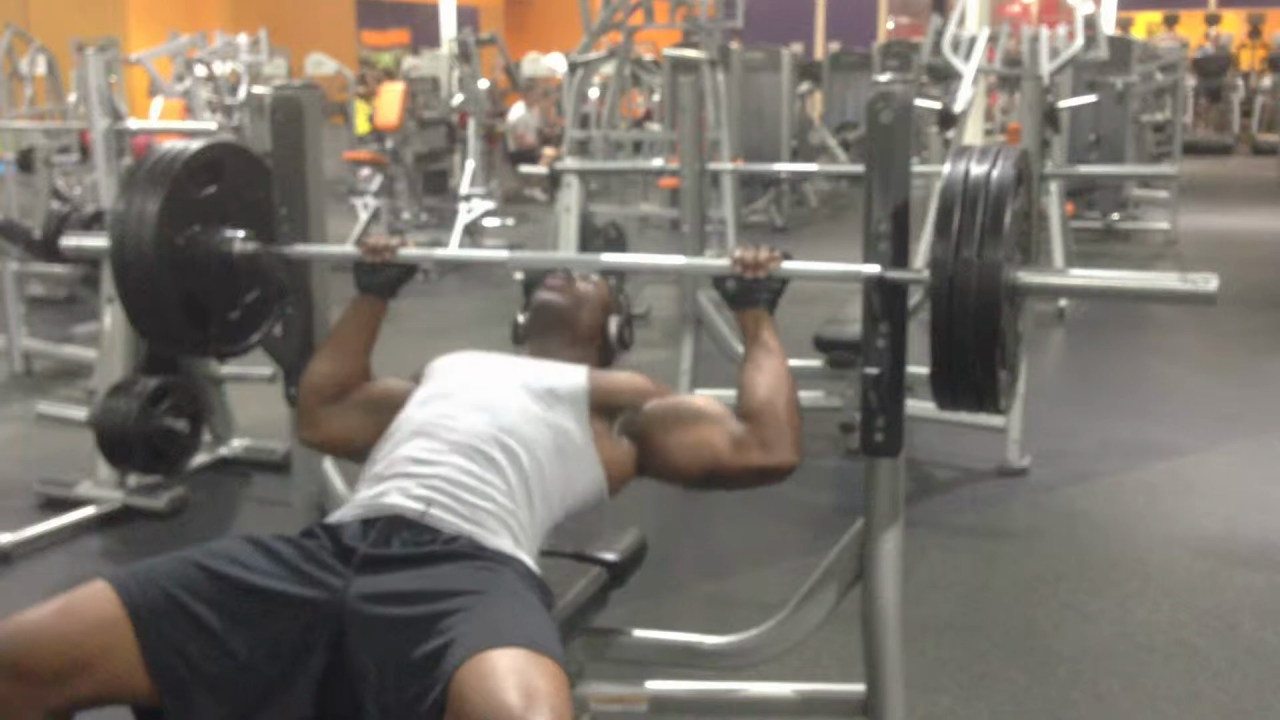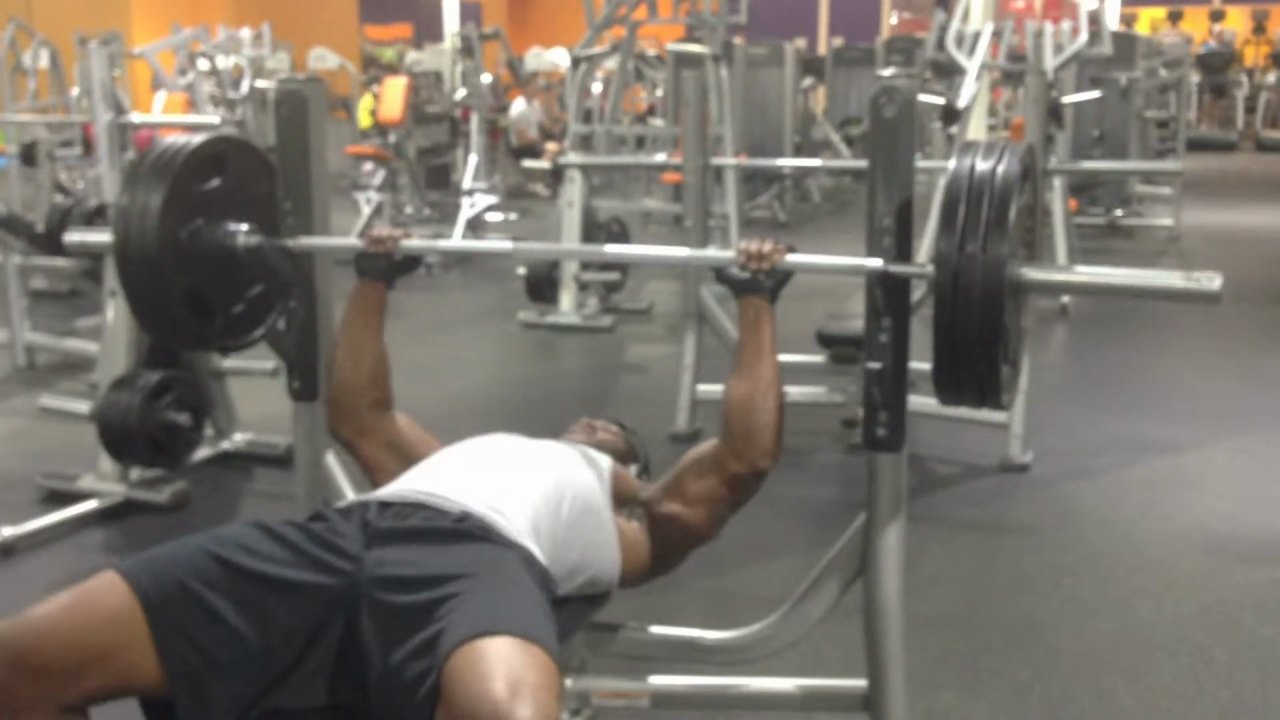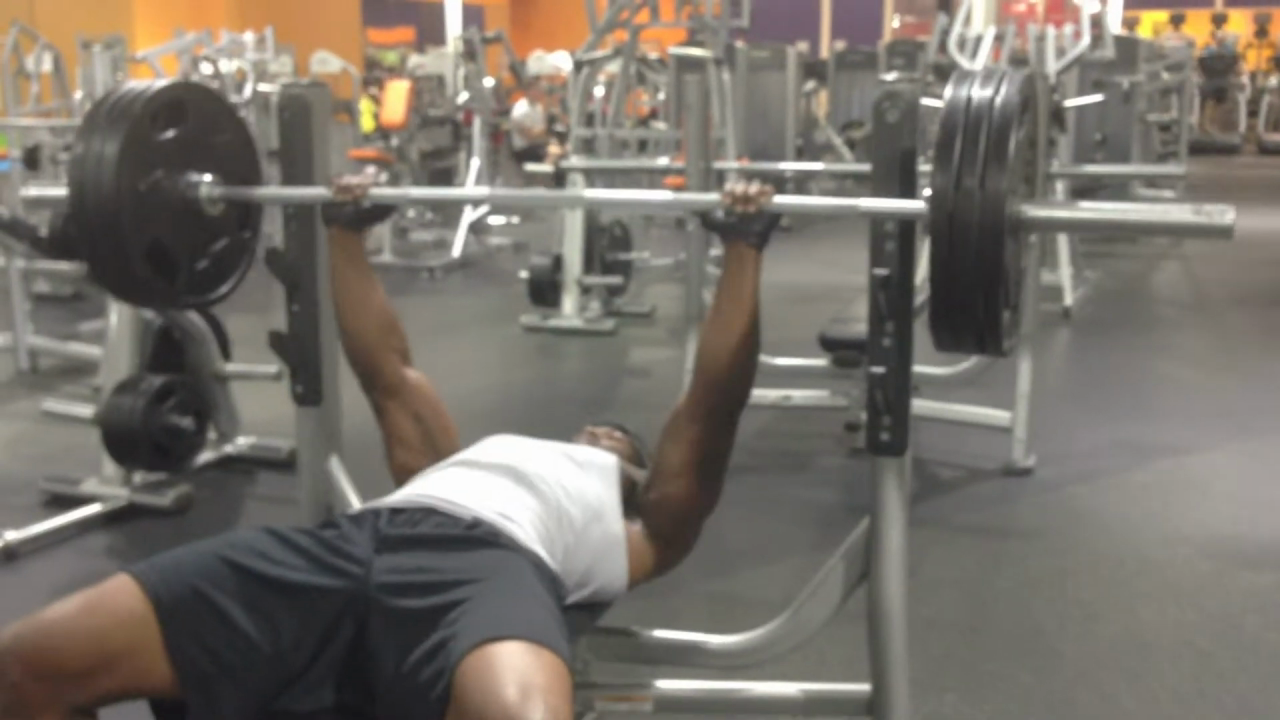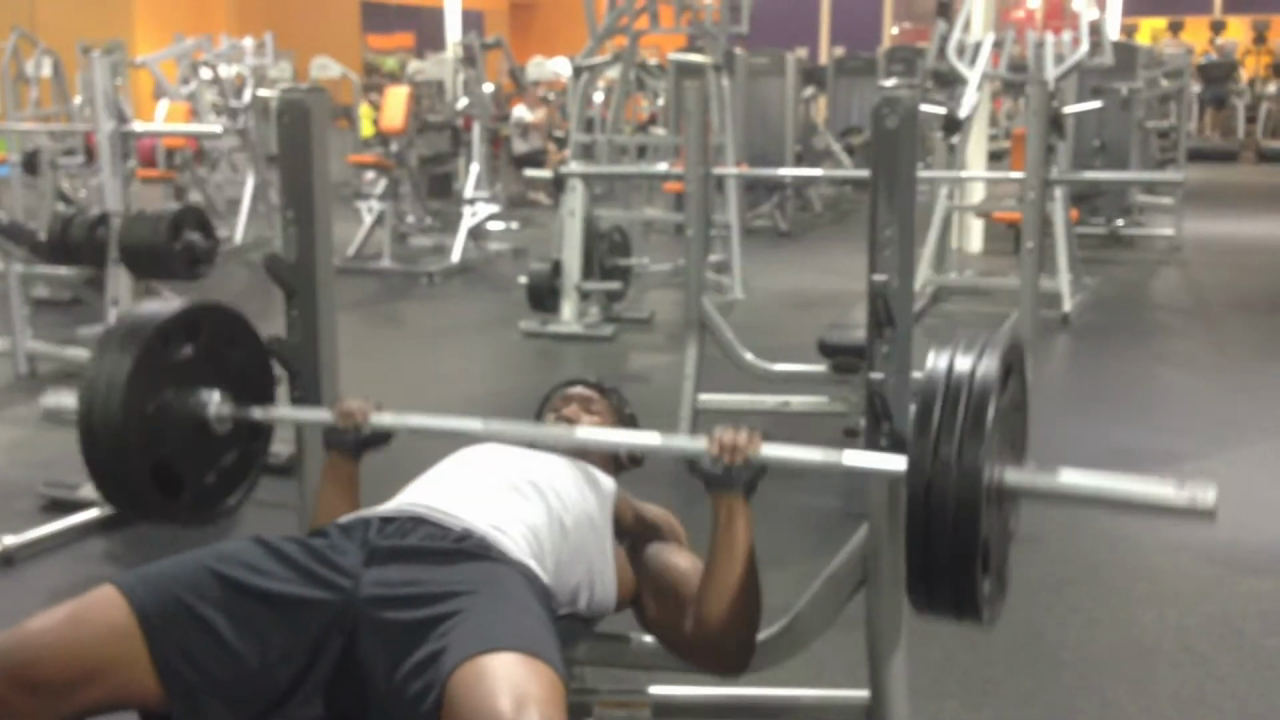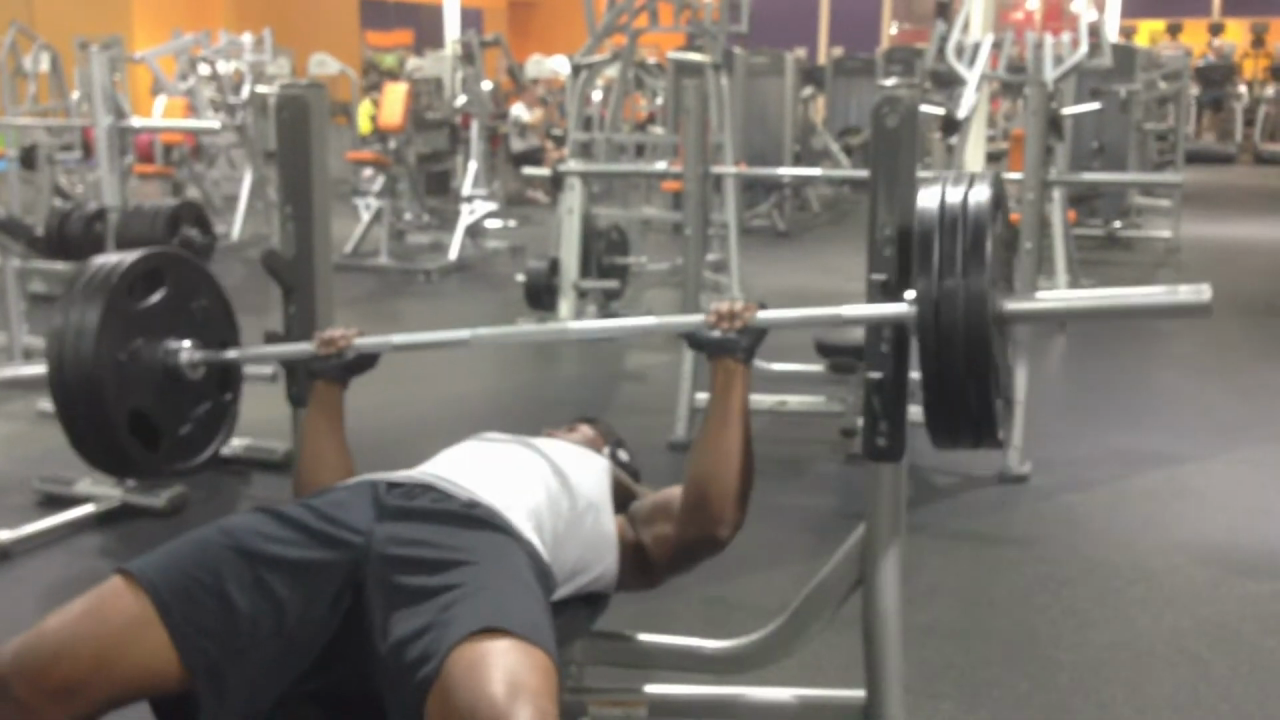
dt=1s
person 1, frame 1
left shoulder: (619, 400)
right shoulder: (445, 373)
left elbow: (768, 449)
right elbow: (318, 415)
left wrist: (755, 314)
right wrist: (373, 293)
left hip: (468, 571)
right hip: (326, 554)
person 1, frame 2
left shoulder: (639, 518)
right shoulder: (471, 450)
left elbow: (744, 458)
right elbow: (358, 418)
left wrist: (757, 305)
right wrist: (373, 283)
left hip: (481, 558)
right hip: (340, 537)
person 1, frame 3
left shoulder: (642, 525)
right shoulder: (467, 459)
left elbow: (712, 405)
right elbow: (387, 371)
left wrist: (743, 250)
right wrist: (346, 234)
right hip: (354, 542)
person 1, frame 4
left shoulder: (638, 523)
right shoulder: (473, 454)
left elbow: (720, 643)
left wrist: (732, 493)
right wrist: (343, 454)
left hip: (484, 575)
right hip: (344, 553)
person 1, frame 5
left shoulder: (626, 522)
right shoulder: (484, 449)
left elbow: (711, 518)
right elbow: (320, 497)
left wrist: (729, 363)
right wrist: (330, 385)
left hip: (483, 545)
